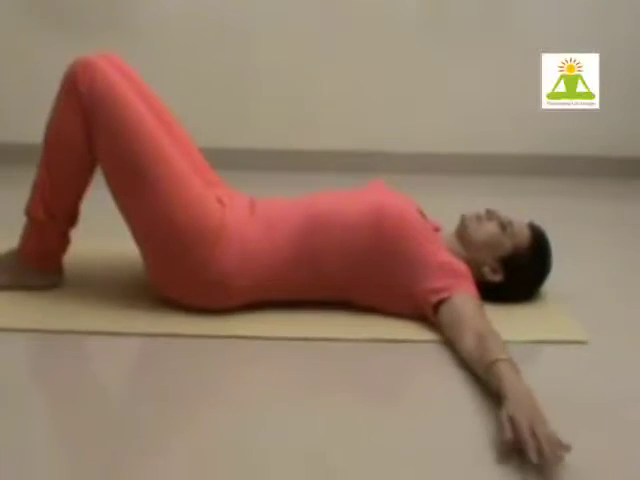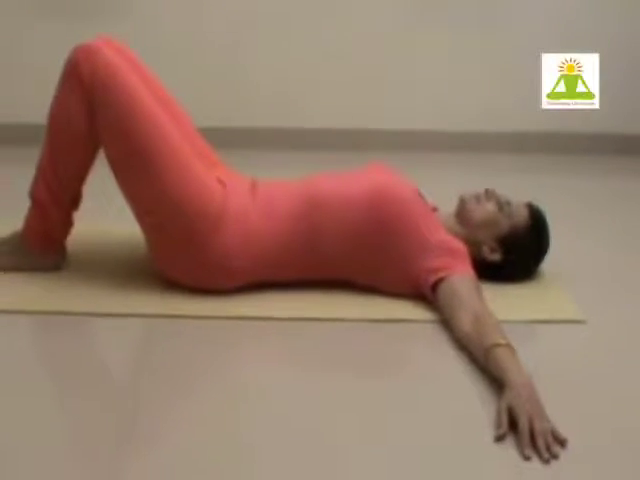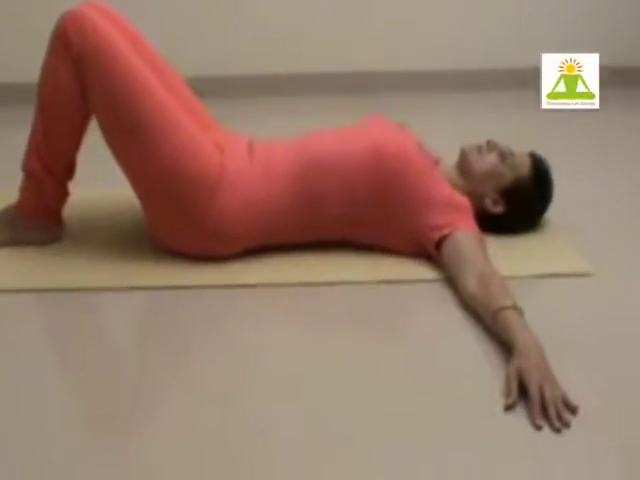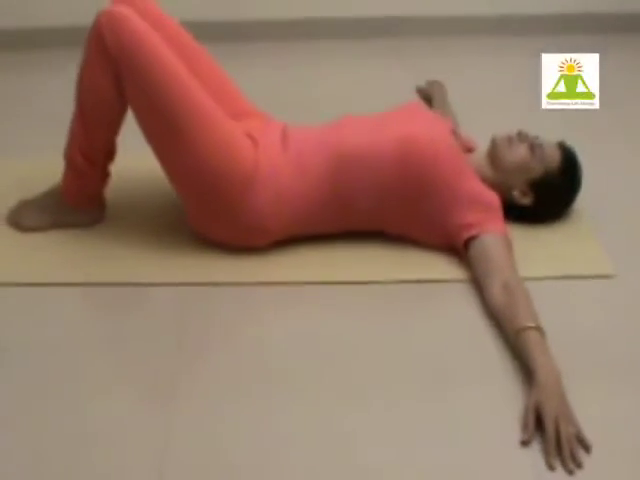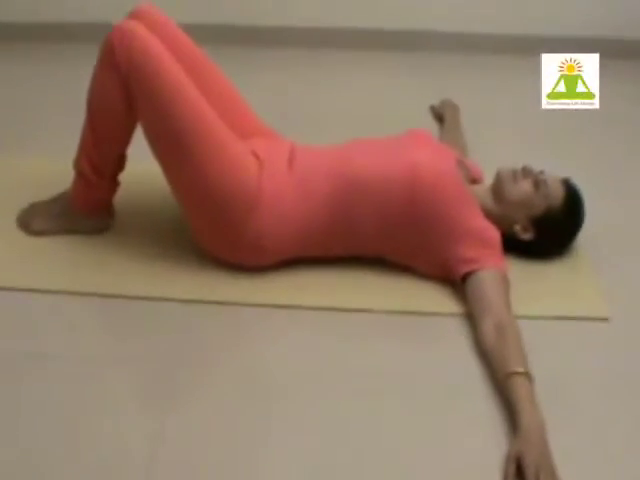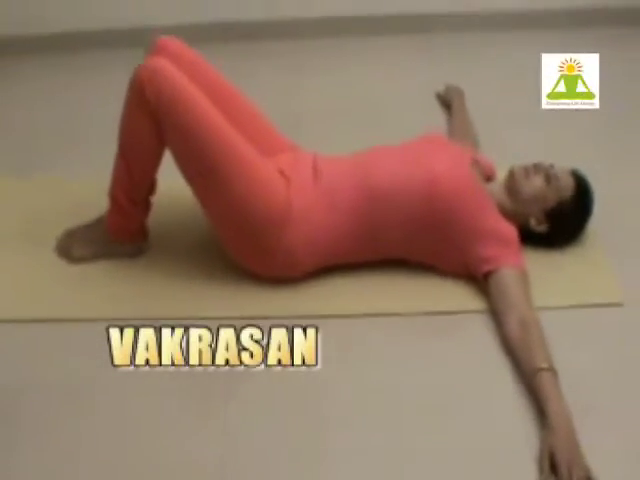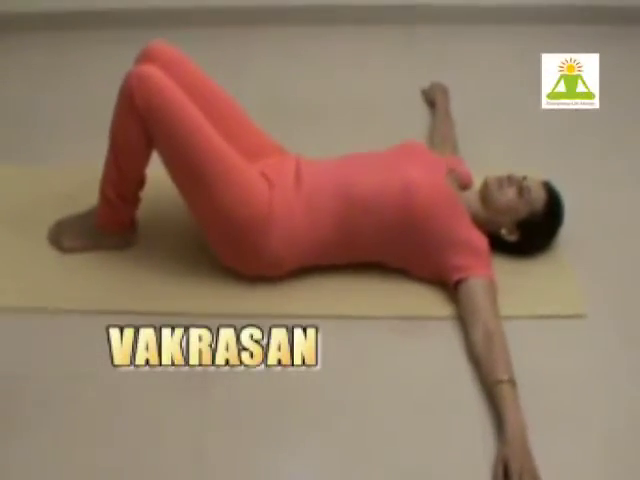
dt=0.7s
person 1, frame 1
left shoulder: (446, 277)
right shoulder: (430, 243)
left elbow: (474, 335)
left wrist: (517, 393)
left hip: (209, 256)
right hip: (229, 220)
left knee: (91, 78)
right knee: (103, 70)
person 1, frame 2
left shoulder: (444, 256)
right shoulder: (431, 224)
left elbow: (471, 317)
left wrist: (517, 380)
left hip: (212, 237)
right hip: (233, 199)
left knee: (94, 63)
right knee: (106, 56)
person 1, frame 3
left shoulder: (449, 212)
right shoulder: (432, 176)
left elbow: (477, 276)
left wrist: (525, 343)
left hip: (210, 202)
right hip: (230, 161)
person 1, frame 4
left shoulder: (477, 207)
right shoulder: (457, 150)
left elbow: (502, 285)
left wrist: (545, 373)
right wrist: (439, 96)
left hip: (244, 193)
right hip: (264, 143)
left ankle: (78, 198)
right ankle: (82, 190)
person 1, frame 5
left shoulder: (477, 239)
right shoulder: (464, 176)
left elbow: (495, 322)
left wrist: (529, 421)
right wrist: (450, 112)
left hip: (249, 210)
right hip: (269, 160)
left ankle: (87, 206)
right ankle: (93, 195)
person 1, frame 6
left shoulder: (495, 238)
right shoulder: (474, 169)
left elbow: (519, 320)
right elbow: (460, 132)
left wrist: (558, 420)
right wrist: (456, 98)
left hip: (280, 226)
right hip: (294, 172)
left knee: (153, 79)
right knee: (166, 51)
left ankle: (121, 231)
right ankle: (126, 221)
person 1, frame 7
left shoulder: (467, 247)
right shoulder: (452, 173)
left elbow: (485, 328)
right elbow: (440, 134)
left wrist: (514, 427)
right wrist: (440, 98)
left hip: (261, 228)
right hip: (278, 173)
left knee: (143, 85)
right knee: (156, 57)
left ankle: (111, 223)
right ankle: (116, 214)
